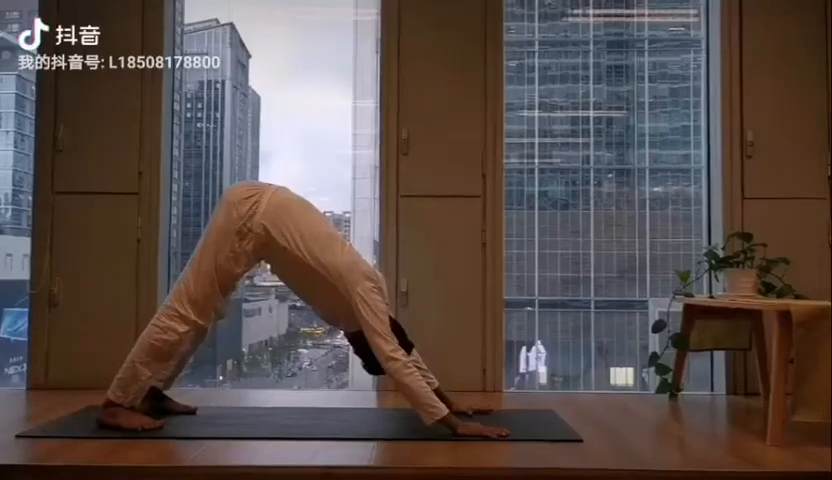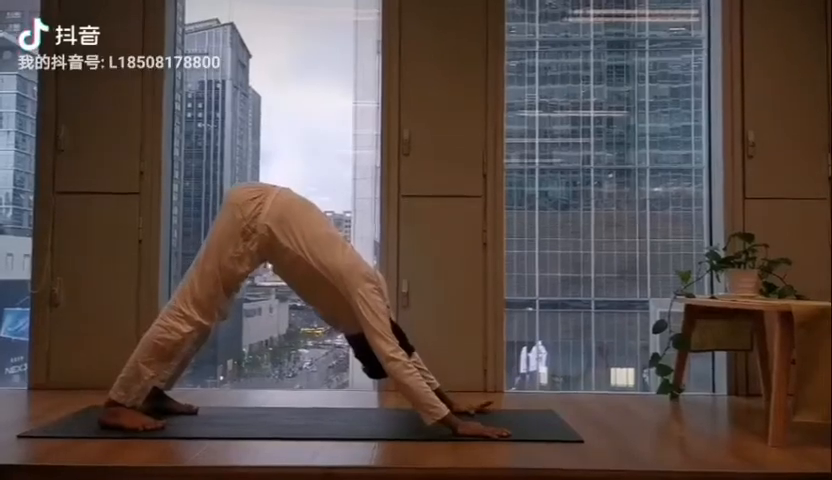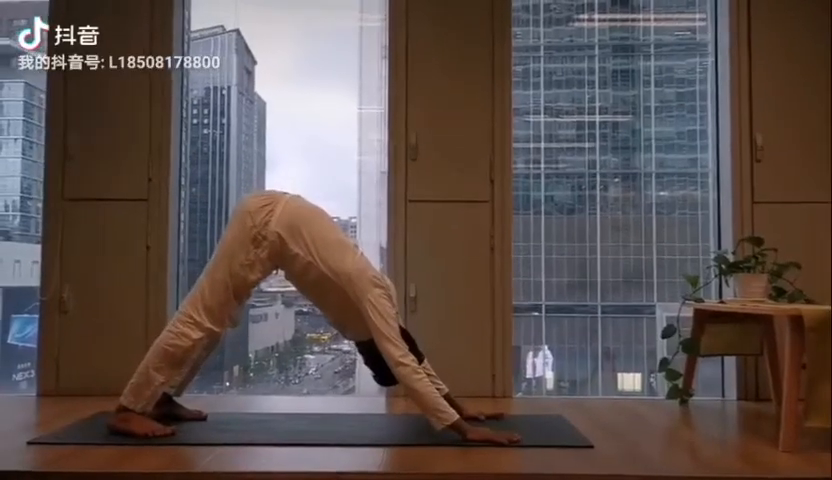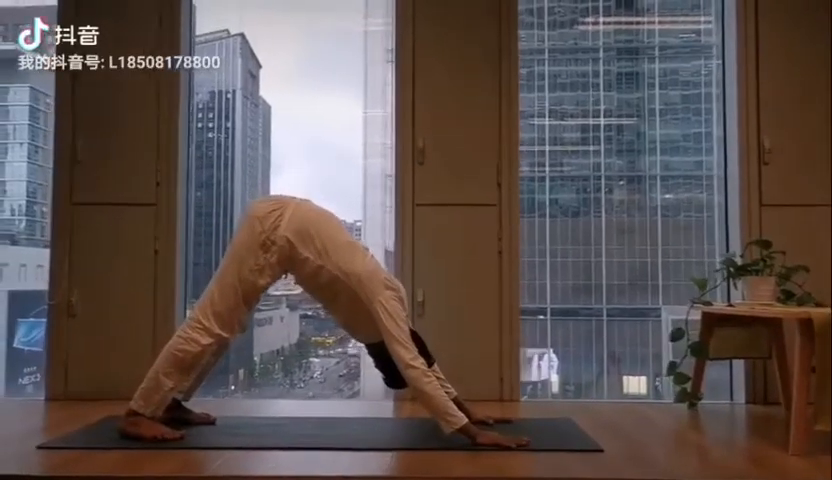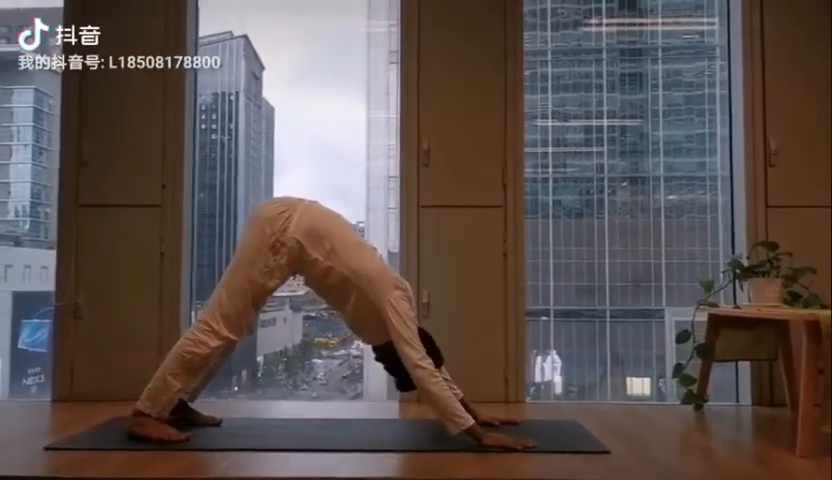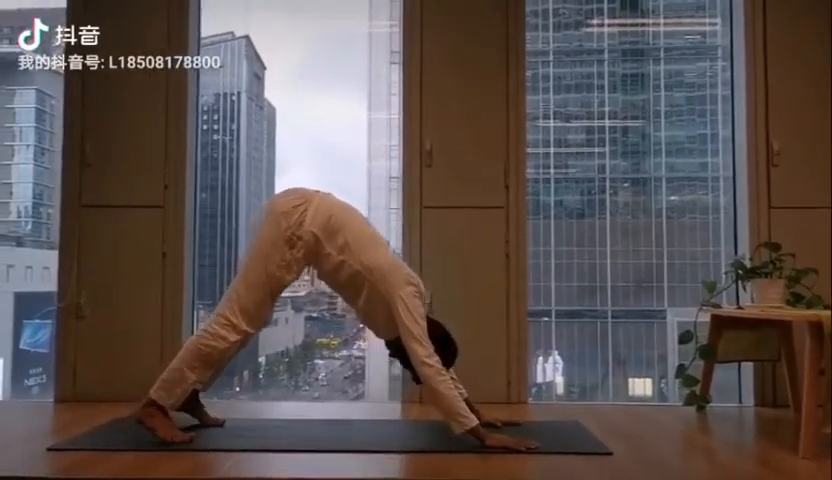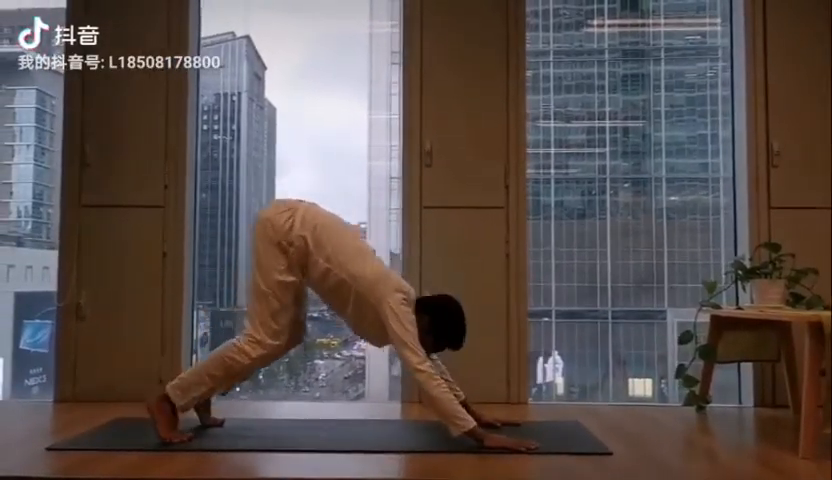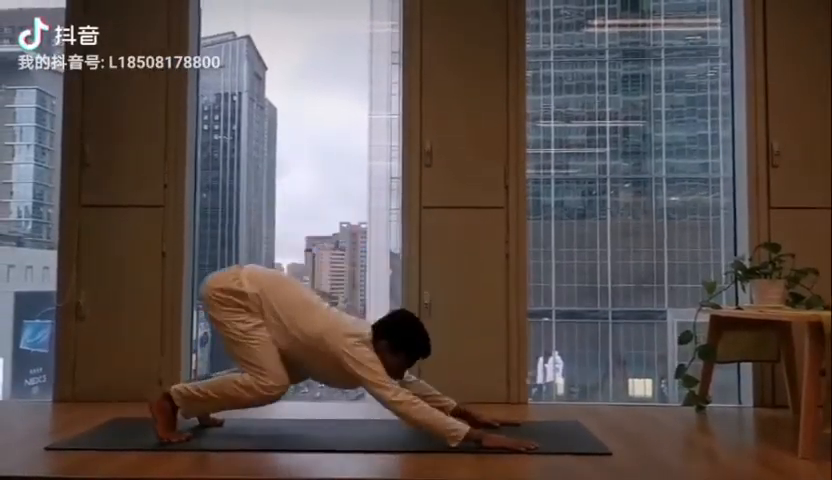
dt=0.5s
person 1, frame 1
left shoulder: (367, 290)
right shoulder: (361, 290)
left elbow: (404, 352)
right elbow: (394, 360)
left wrist: (448, 403)
right wrist: (452, 423)
left hip: (261, 214)
right hip: (250, 214)
left knee: (198, 312)
right knee: (189, 311)
left ankle: (150, 394)
right ankle: (118, 403)
person 1, frame 2
left shoulder: (368, 293)
right shoulder: (362, 292)
left elbow: (405, 353)
right elbow: (395, 360)
left wrist: (451, 405)
right wrist: (453, 423)
left hip: (264, 215)
right hip: (255, 214)
left knee: (201, 313)
right knee: (192, 311)
left ankle: (152, 392)
right ankle: (119, 404)
person 1, frame 3
left shoulder: (377, 298)
right shoulder: (372, 297)
left elbow: (413, 359)
right elbow: (405, 365)
left wrist: (460, 409)
right wrist: (463, 427)
left hip: (276, 224)
right hip: (266, 223)
left knee: (212, 320)
right knee: (202, 318)
left ankle: (162, 398)
right ankle: (129, 409)
person 1, frame 4
left shoulder: (388, 300)
right shoulder: (382, 299)
left elbow: (422, 363)
right elbow: (414, 368)
left wrist: (467, 413)
right wrist: (471, 431)
left hip: (284, 226)
right hip: (275, 227)
left knee: (221, 325)
right knee: (212, 324)
left ankle: (169, 404)
right ankle: (139, 413)
person 1, frame 5
left shoulder: (394, 302)
right shoulder: (391, 299)
left elbow: (428, 366)
right elbow: (422, 370)
left wrist: (472, 413)
right wrist: (478, 433)
left hip: (292, 227)
right hip: (283, 228)
left knee: (229, 326)
right knee: (220, 326)
left ankle: (176, 403)
right ankle: (144, 414)
person 1, frame 6
left shoulder: (407, 298)
right shoulder: (405, 297)
left elbow: (435, 364)
right elbow: (429, 368)
left wrist: (475, 413)
right wrist: (481, 434)
left hip: (304, 216)
right hip: (299, 218)
left knee: (244, 319)
right knee: (238, 320)
left ankle: (186, 395)
right ankle: (157, 405)
person 1, frame 7
left shoulder: (404, 304)
right shoulder: (397, 305)
left elbow: (429, 363)
right elbow: (422, 372)
left wrist: (470, 410)
right wrist: (479, 434)
left hip: (293, 228)
right hip: (285, 227)
left knee: (290, 336)
right knee: (267, 339)
left ankle: (198, 395)
right ankle: (170, 401)
person 1, frame 8
left shoulder: (367, 341)
right shoulder: (353, 348)
left elbow: (408, 386)
right elbow: (399, 400)
left wrist: (466, 414)
right wrist: (475, 437)
left hip: (250, 287)
right hip: (230, 290)
left knee: (295, 370)
right knee: (270, 384)
left ankle: (196, 402)
right ankle: (172, 401)
